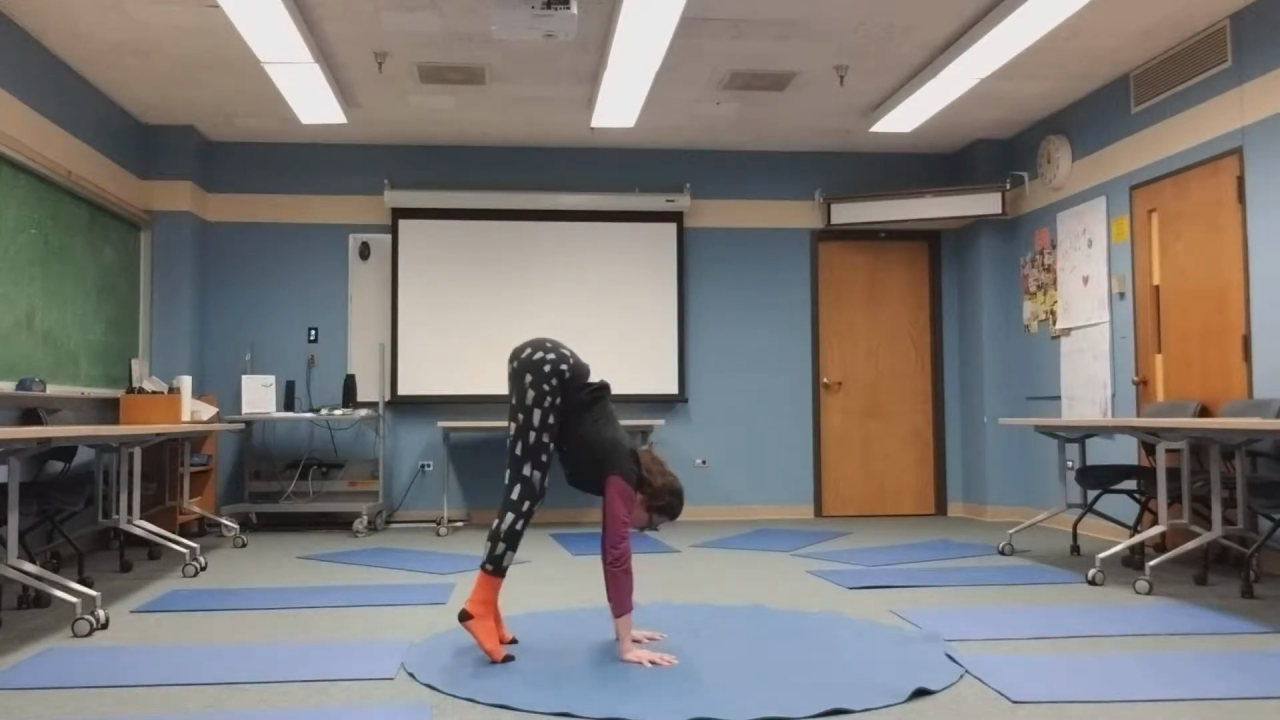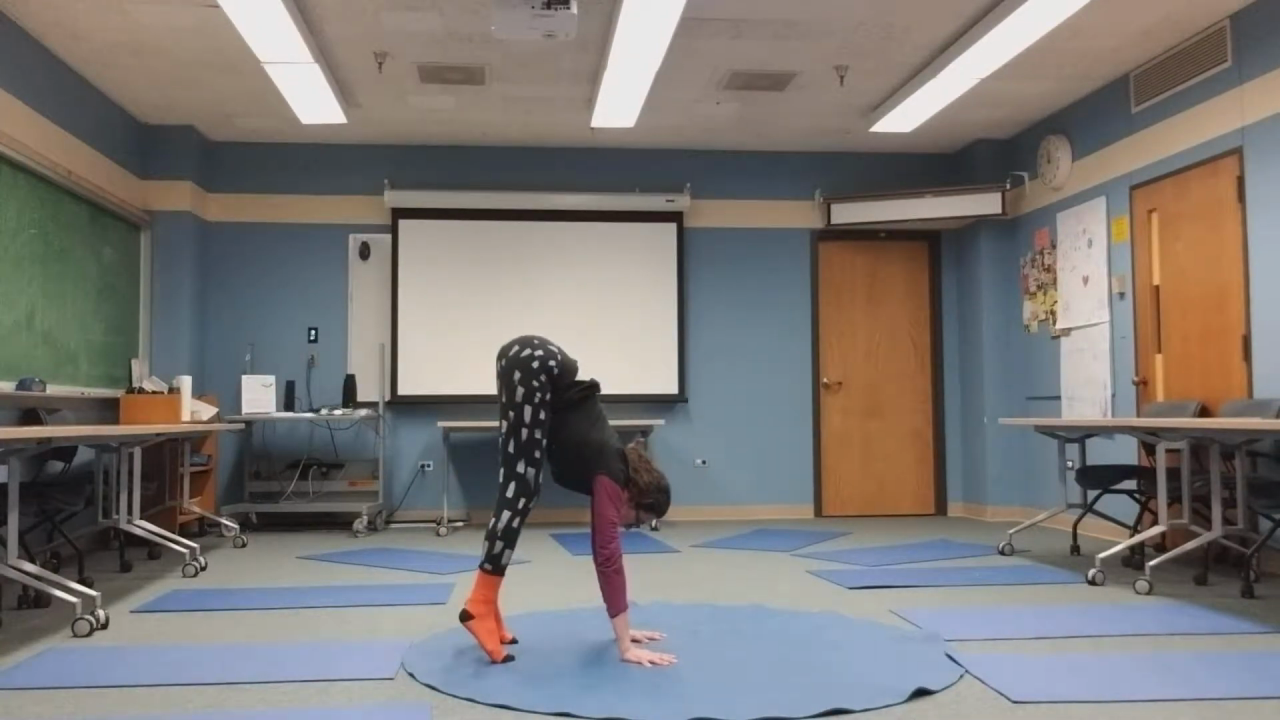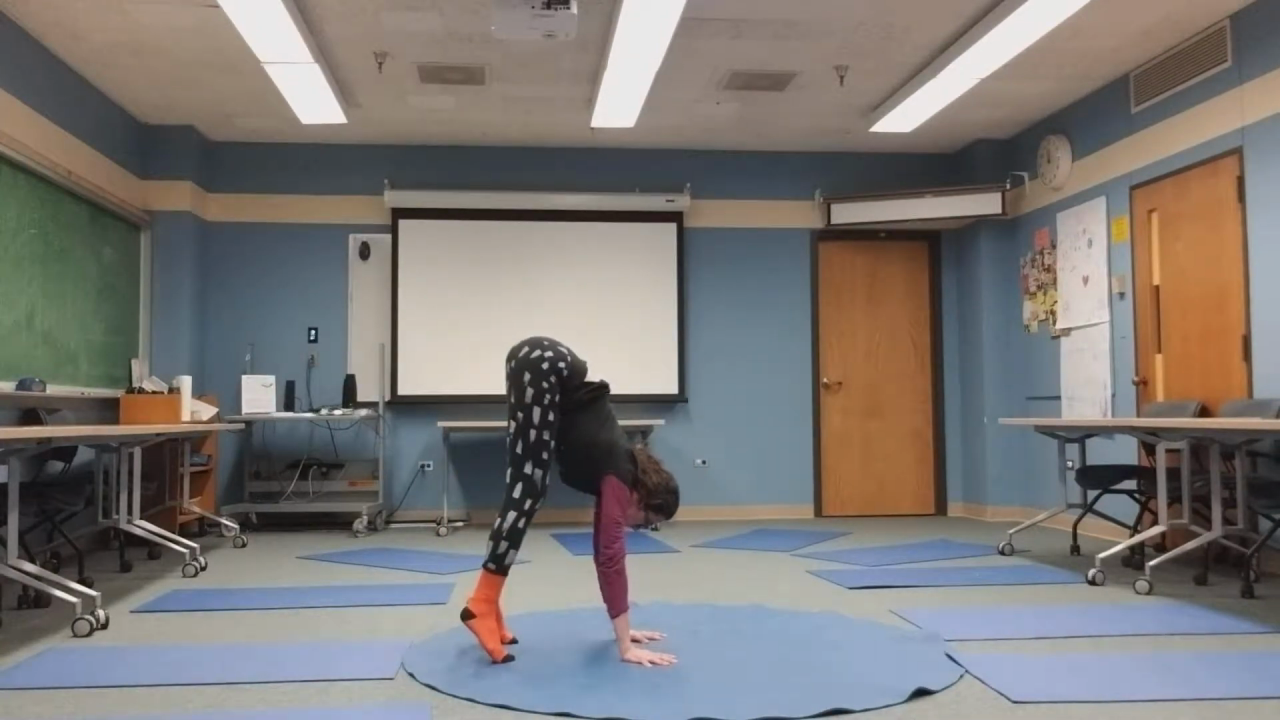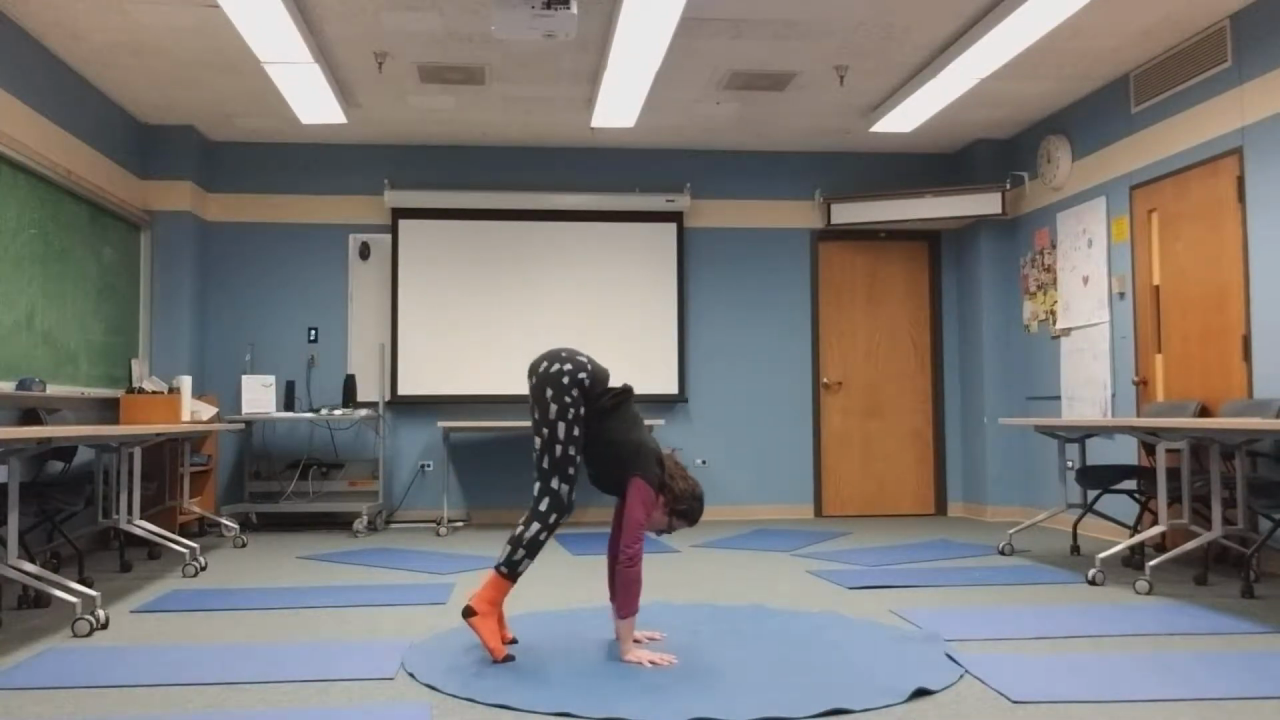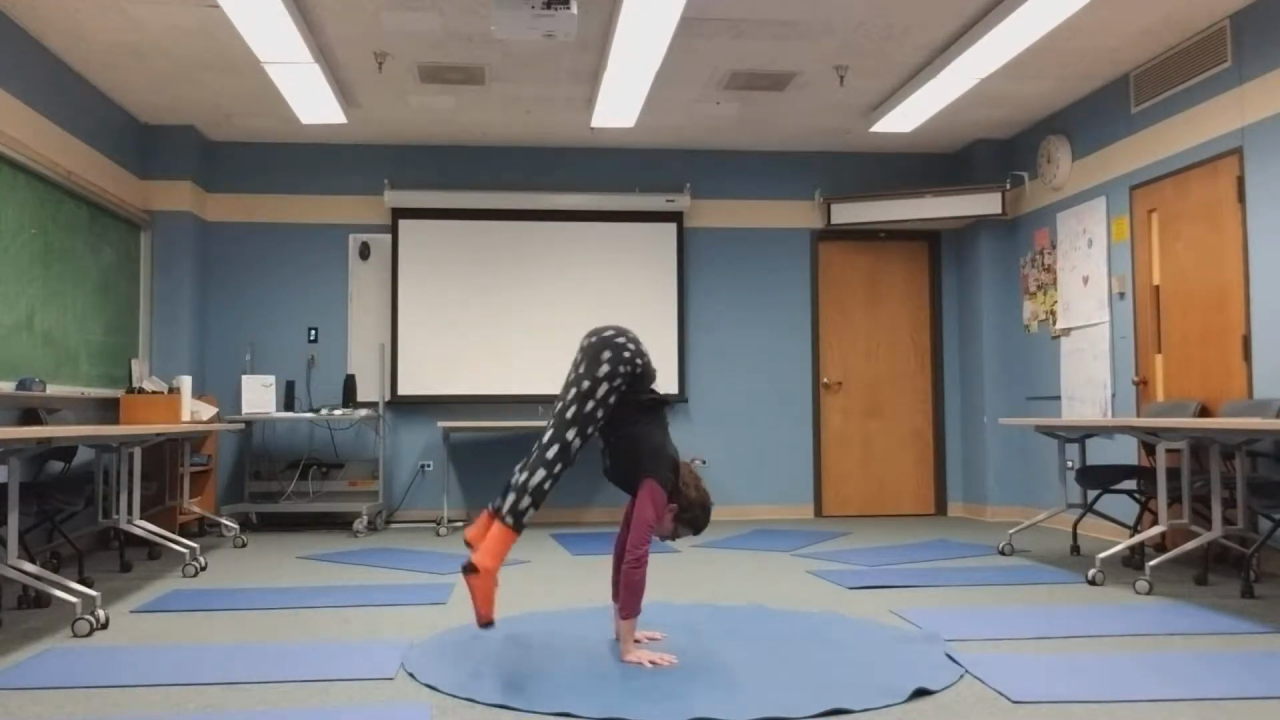
dt=0.2s
person 1, frame 1
left shoulder: (619, 472)
right shoulder: (623, 477)
left elbow: (612, 550)
right elbow: (618, 555)
left wrist: (623, 629)
right wrist: (626, 646)
right hip: (542, 366)
left knee: (526, 492)
right knee: (525, 493)
right ankle: (480, 607)
person 1, frame 2
left shoulder: (608, 469)
right shoulder: (610, 475)
left elbow: (603, 550)
right elbow: (609, 555)
left wrist: (623, 630)
right wrist: (626, 646)
left knee: (520, 493)
right knee: (520, 493)
right ankle: (481, 608)
person 1, frame 3
left shoulder: (613, 470)
right shoulder: (619, 476)
left elbow: (604, 549)
right elbow: (611, 555)
left wrist: (623, 630)
right wrist: (625, 646)
left knee: (526, 495)
right knee: (526, 495)
right ankle: (482, 606)
person 1, frame 4
left shoulder: (636, 476)
right shoulder: (646, 481)
left elbow: (619, 547)
right elbow: (629, 556)
left wrist: (624, 628)
right wrist: (627, 647)
left hip: (568, 376)
right hip: (563, 376)
left knee: (552, 503)
right knee: (553, 504)
right ankle: (485, 605)
person 1, frame 5
left shoulder: (651, 480)
right shoulder: (659, 483)
left elbow: (625, 548)
right elbow: (635, 558)
left wrist: (624, 627)
right wrist: (627, 646)
left ankle: (484, 531)
right ankle: (486, 561)
